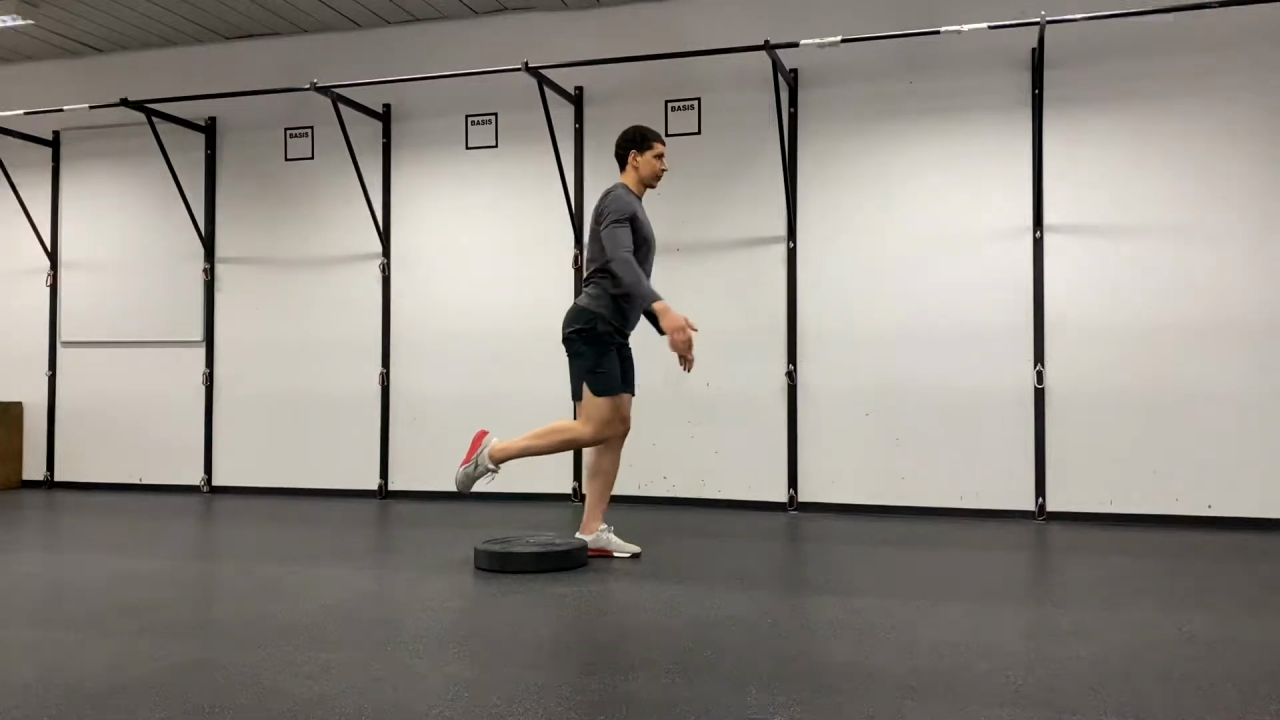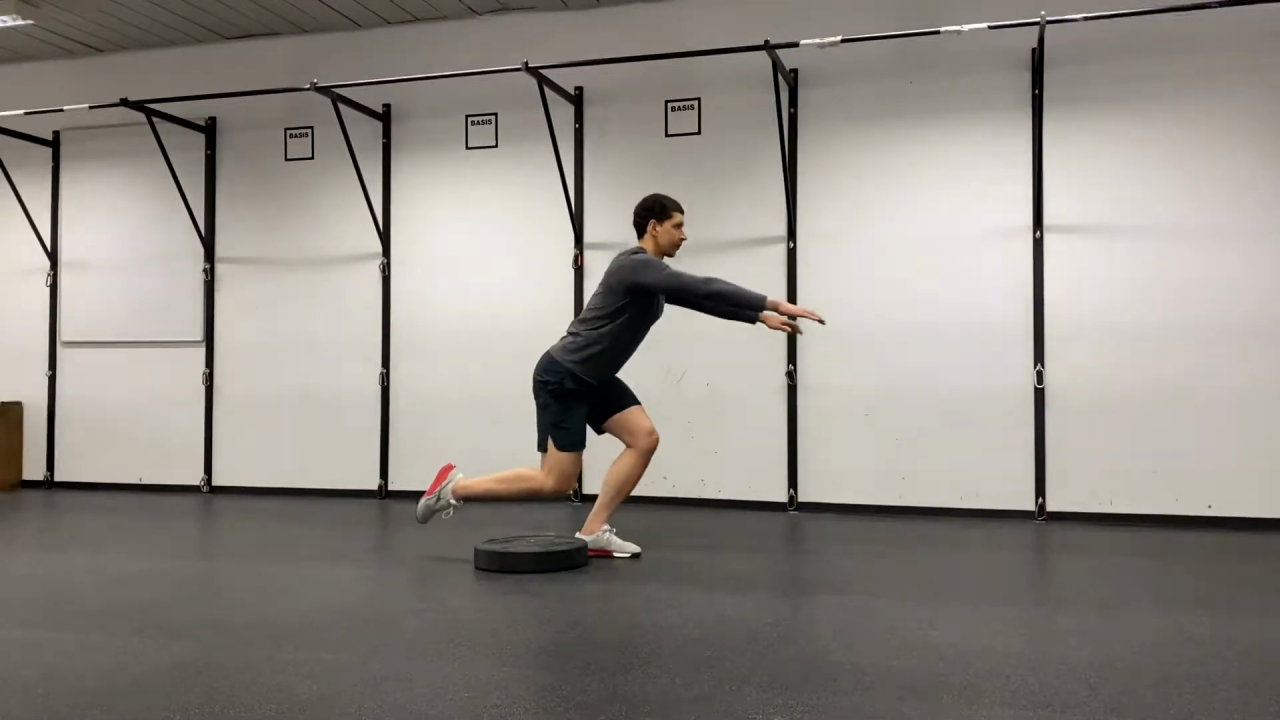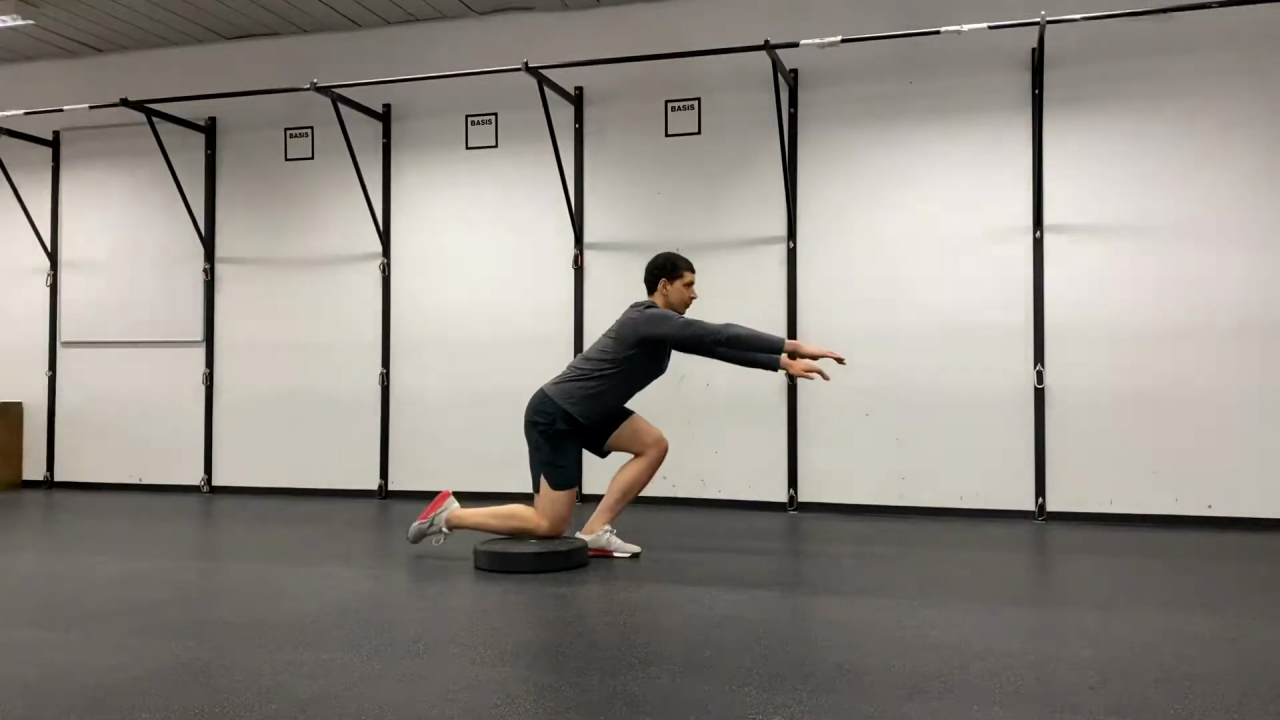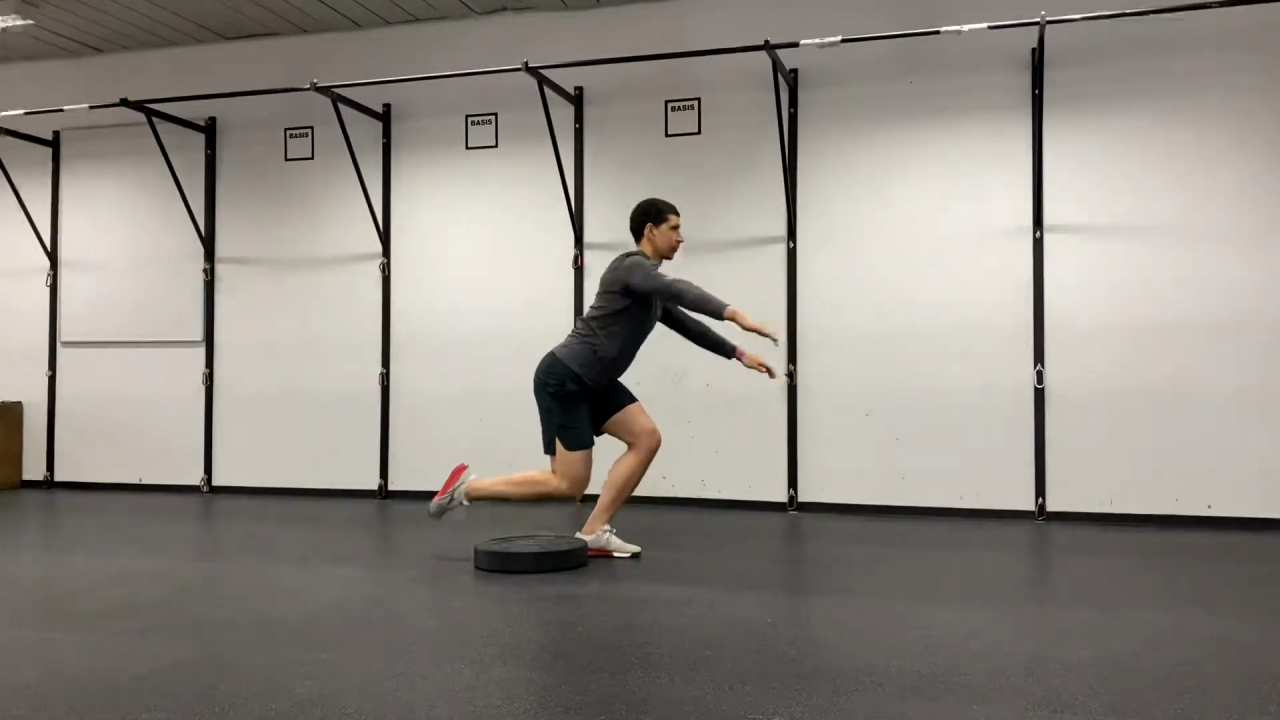
dt=1s
person 1, frame 1
left shoulder: (632, 210)
right shoulder: (618, 202)
left elbow: (635, 275)
right elbow: (619, 266)
left wrist: (669, 327)
right wrist: (663, 311)
left hip: (610, 333)
right hip: (592, 327)
left knee: (616, 428)
right knee: (593, 428)
left ankle: (592, 532)
right ankle: (491, 452)
person 1, frame 2
left shoulder: (651, 276)
right shoulder: (635, 266)
left elbow: (700, 298)
right elbow: (702, 289)
left wrist: (761, 315)
right wrist: (773, 303)
left hip: (591, 377)
right hip: (561, 377)
left knee: (645, 438)
right knee: (555, 482)
left ankle: (593, 532)
right ankle: (454, 488)
person 1, frame 3
left shoulder: (660, 325)
right shoulder: (648, 321)
left elbow: (715, 346)
right elbow: (719, 335)
left wrist: (783, 363)
right wrist: (791, 346)
left hip: (582, 411)
right hip: (554, 416)
left knee: (654, 446)
right knee: (549, 524)
left ankle: (595, 532)
right ankle: (446, 515)
person 1, frame 4
left shoulder: (648, 280)
right shoulder: (632, 267)
left elbow: (682, 320)
right elbow: (679, 289)
left wrist: (736, 352)
right wrist: (735, 314)
left hip: (592, 379)
right hip: (564, 378)
left knee: (646, 438)
right knee: (568, 484)
left ankle: (594, 533)
right ankle: (467, 487)
